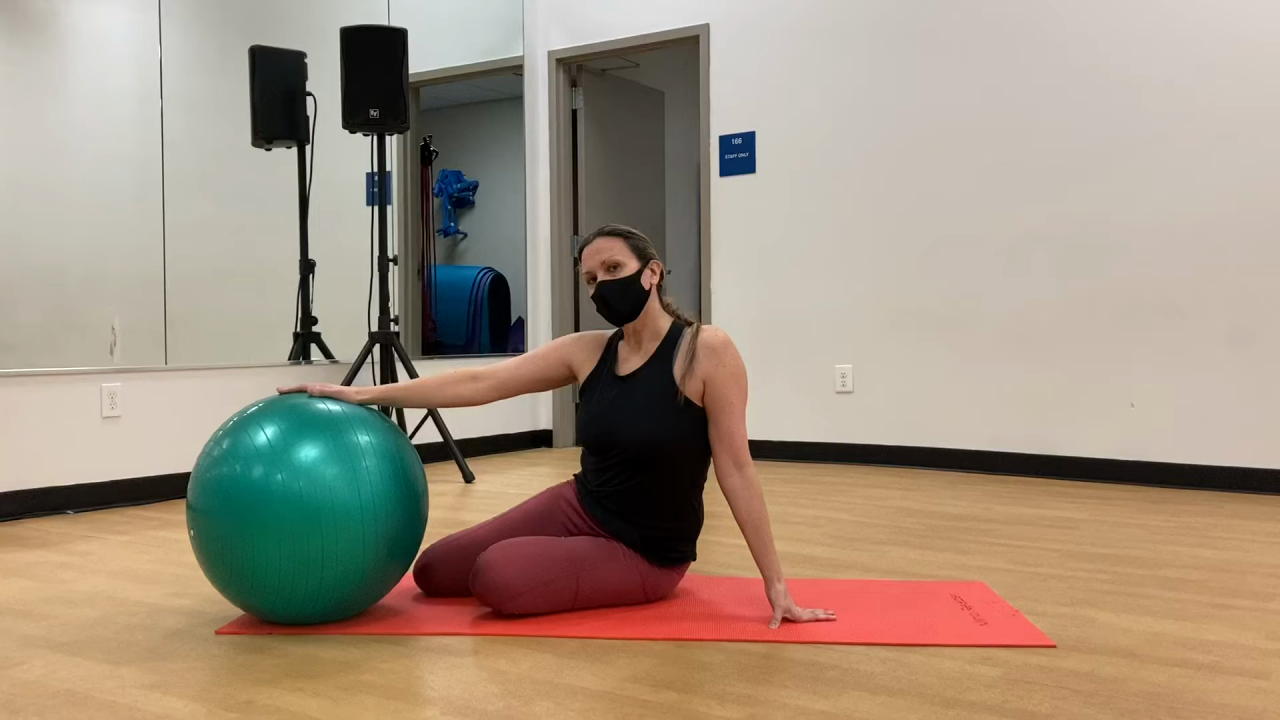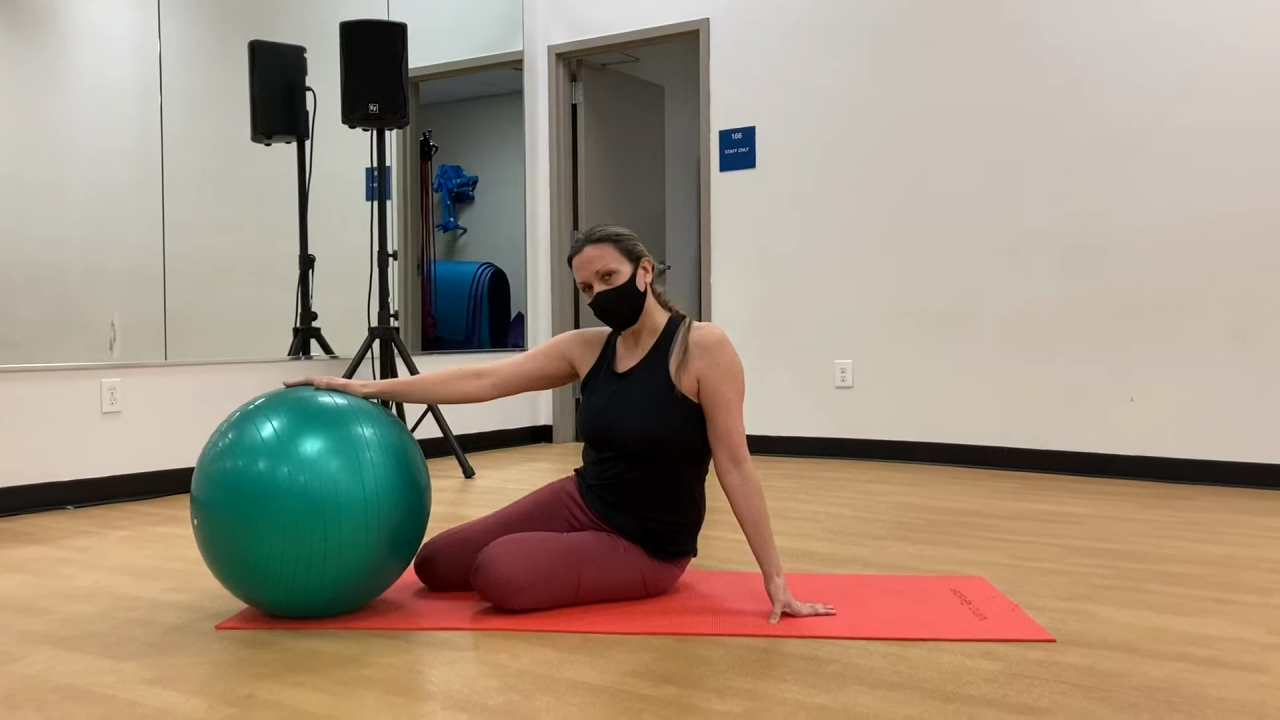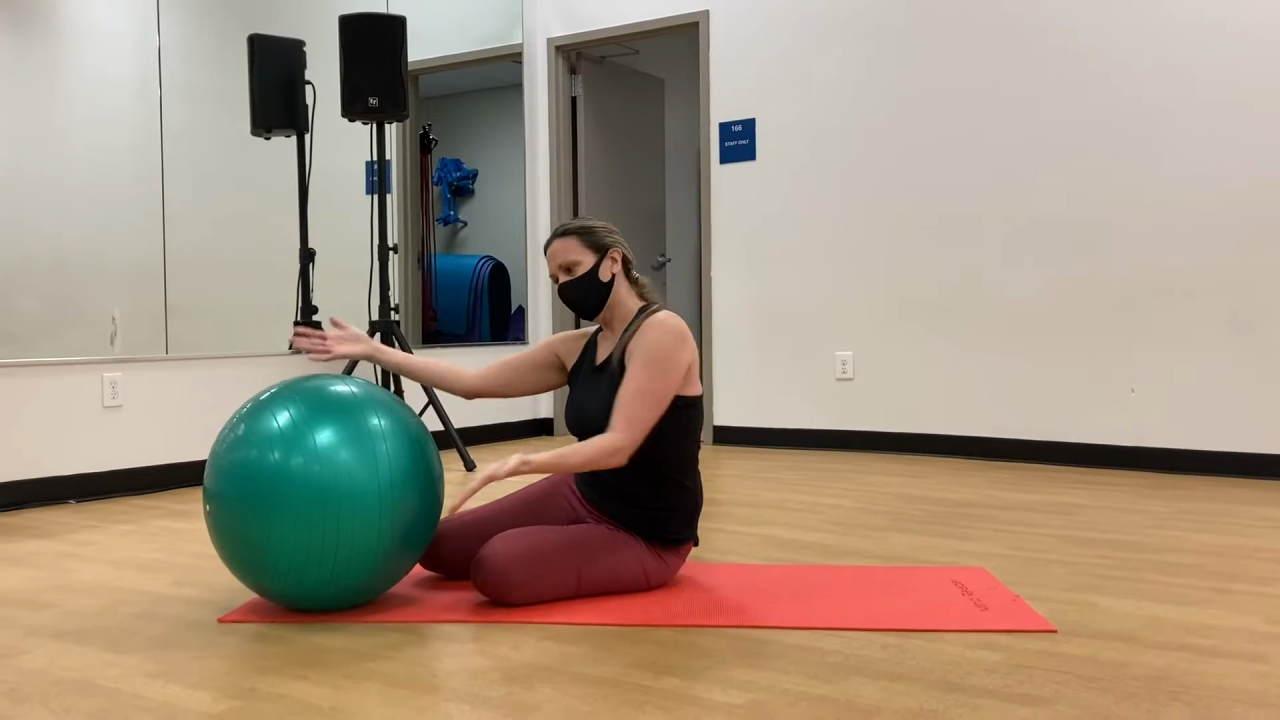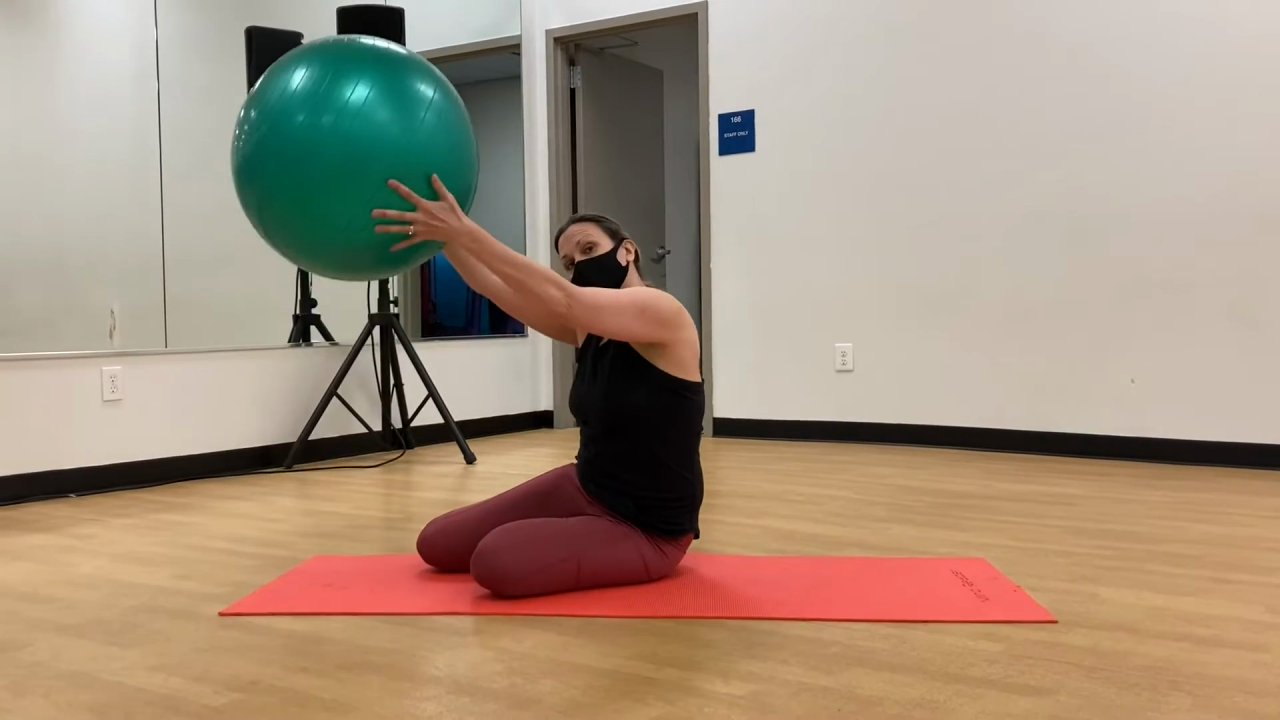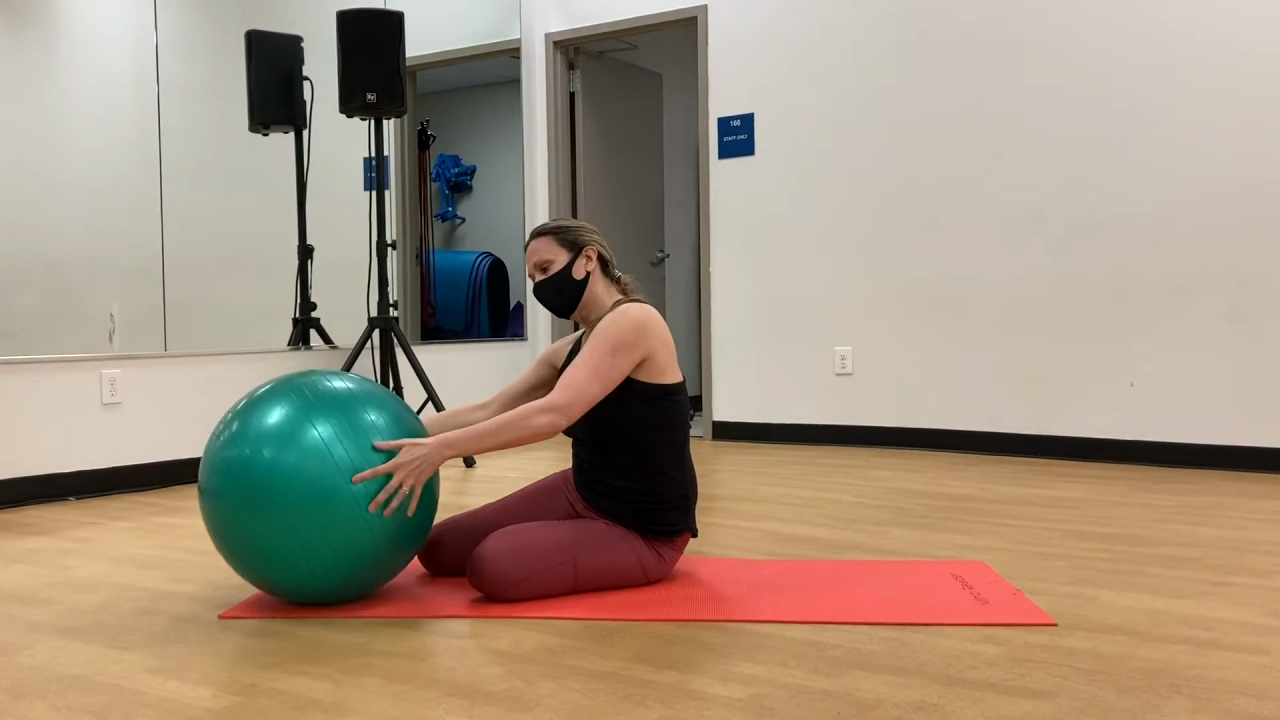
dt=1s
person 1, frame 1
left shoulder: (706, 350)
right shoulder: (586, 352)
left elbow: (735, 470)
right elbow: (480, 383)
left wrist: (776, 586)
right wrist: (363, 393)
left hip: (647, 552)
right hip: (579, 508)
left knee: (498, 579)
right knee: (435, 573)
left ankle: (632, 586)
right ankle: (561, 557)
person 1, frame 2
left shoulder: (702, 346)
right shoulder: (586, 348)
left elbow: (735, 465)
right elbow: (482, 381)
left wrist: (775, 578)
right wrist: (369, 386)
left hip: (648, 547)
right hip: (581, 503)
left knee: (499, 575)
right knee: (436, 565)
left ankle: (632, 582)
right ankle: (578, 558)
person 1, frame 3
left shoulder: (663, 332)
right shoulder: (576, 348)
left elbow: (617, 448)
right elbow: (474, 382)
left wrist: (522, 462)
right wrist: (372, 350)
left hip: (646, 537)
right hip: (584, 498)
left knee: (497, 570)
right knee: (437, 549)
right ankle: (572, 550)
person 1, frame 4
left shoulder: (664, 313)
right shoulder: (588, 328)
left elbow: (563, 300)
right elbow: (494, 286)
left wrist: (465, 232)
right wrist: (445, 230)
left hip: (646, 528)
right hip: (584, 489)
left knee: (496, 562)
right knee: (437, 545)
right ankle: (577, 541)
person 1, frame 5
left shoulder: (632, 322)
right shoulder: (569, 351)
left elbow: (554, 413)
right elbow: (489, 412)
left wrist: (437, 450)
right wrist: (410, 433)
left hip: (642, 532)
left knee: (493, 567)
right knee: (438, 551)
left ankle: (625, 565)
